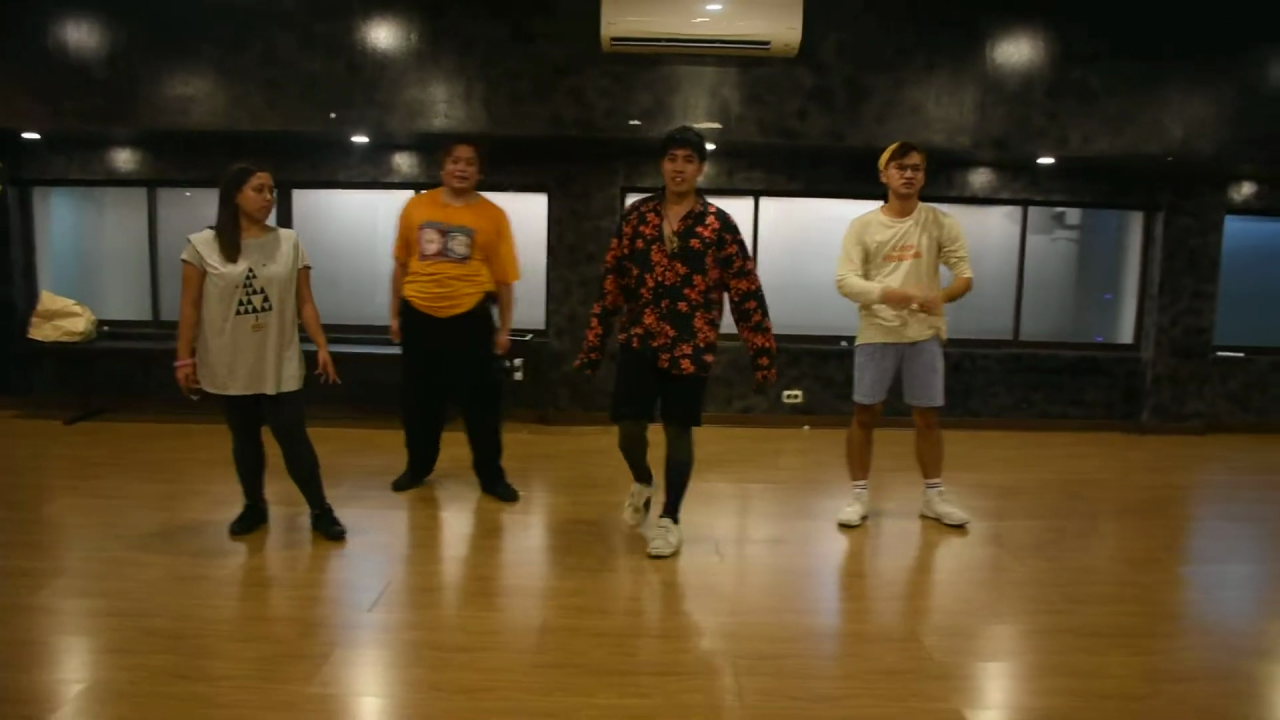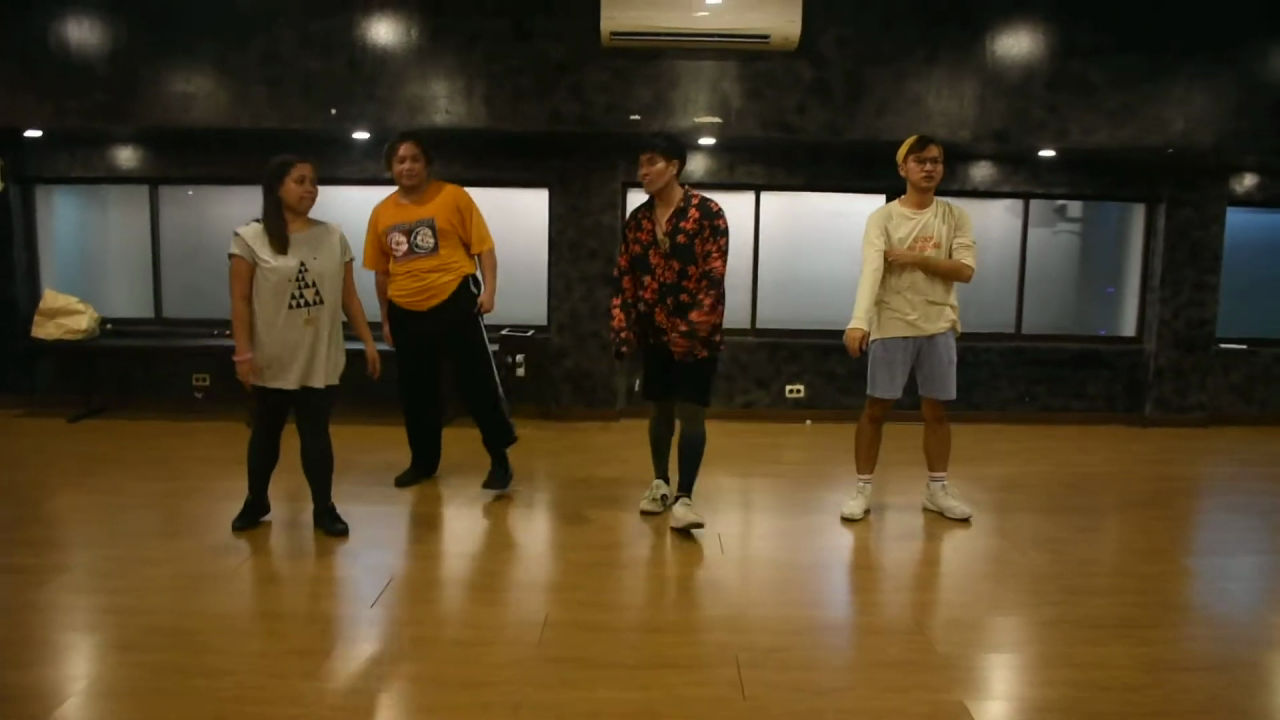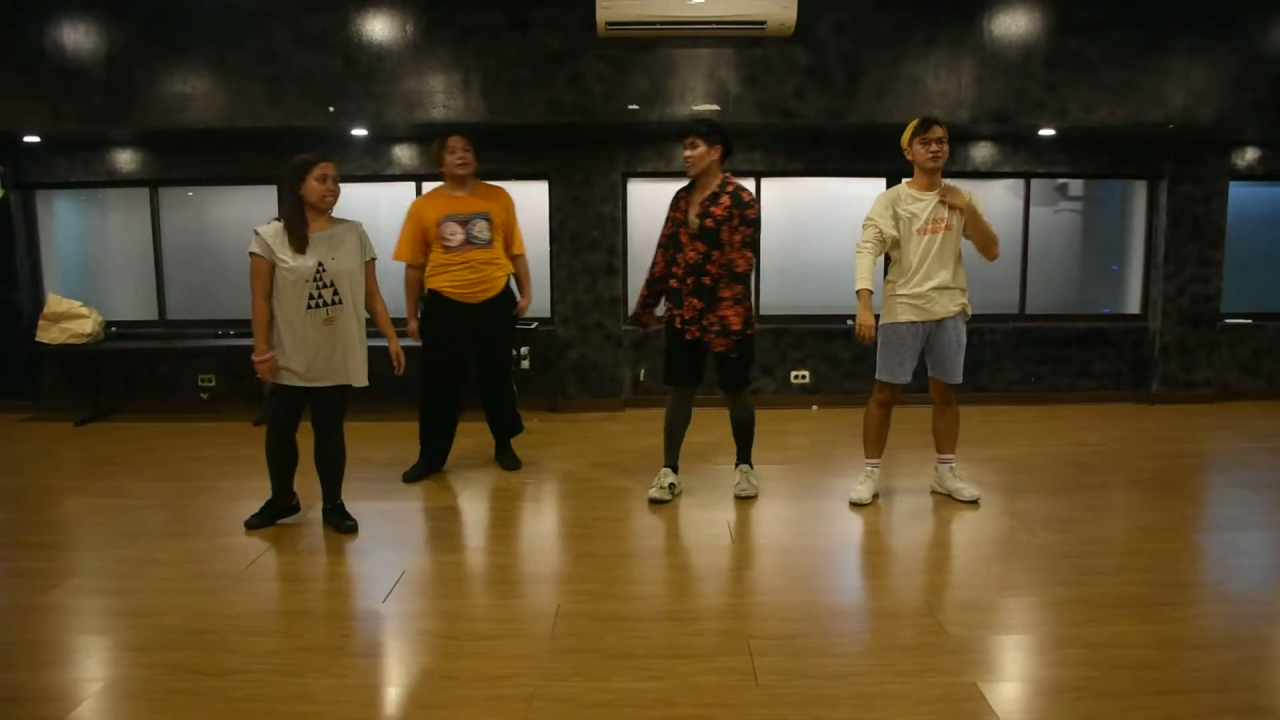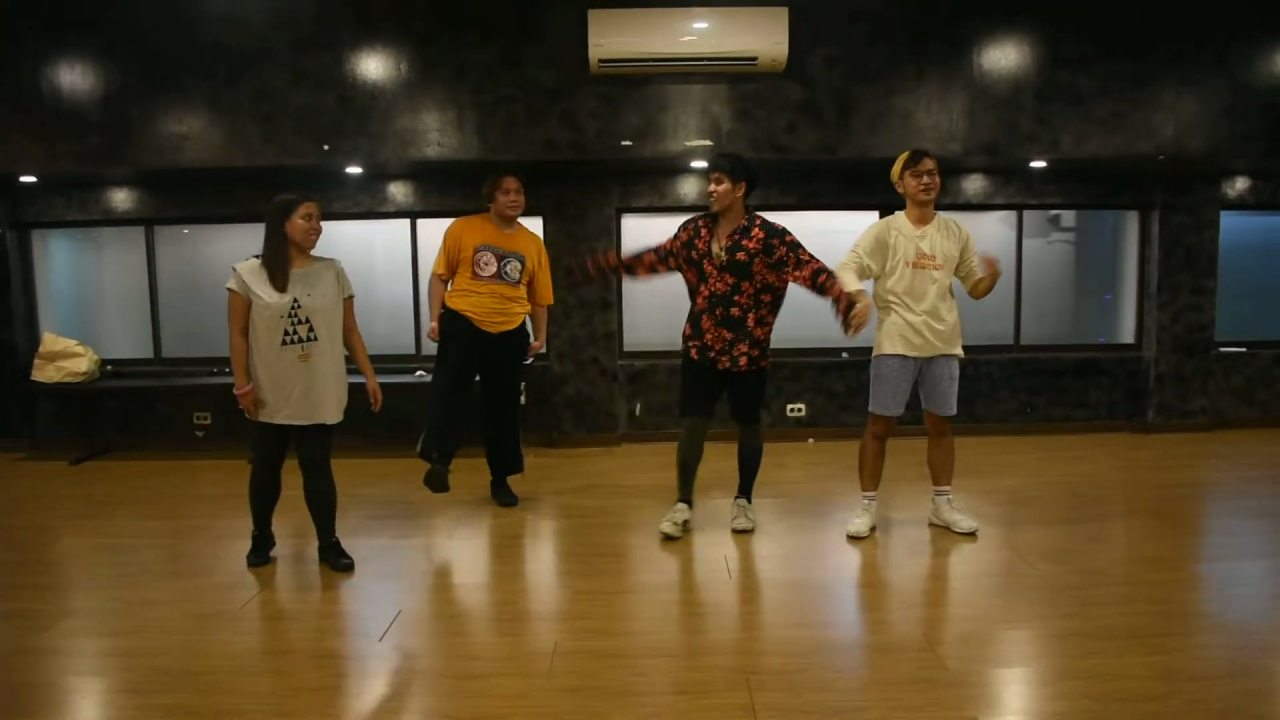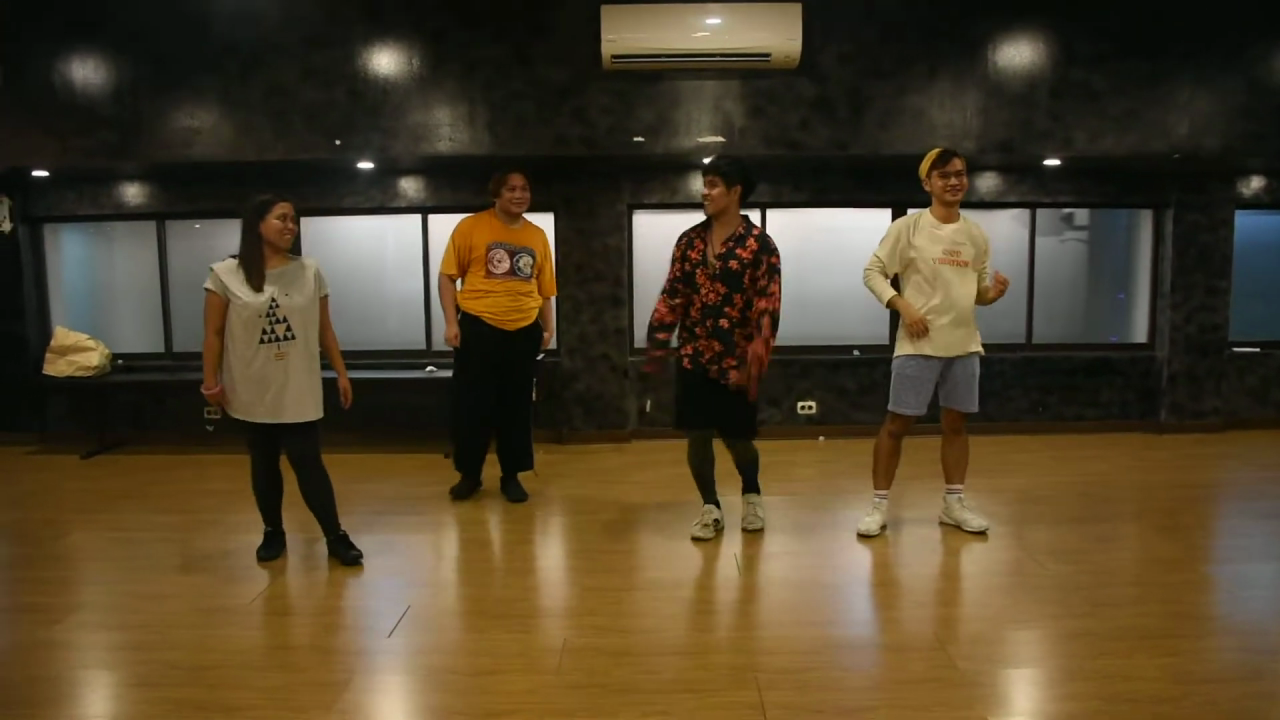
dt=0.5s
person 1, frame 1
left shoulder: (719, 224)
right shoulder: (636, 215)
left elbow: (745, 290)
right elbow: (613, 279)
left wrist: (763, 351)
right wrist: (594, 338)
left hip: (690, 345)
right hip: (638, 340)
left knee: (678, 430)
right knee: (630, 427)
left ankle: (669, 518)
right ankle: (641, 484)
person 1, frame 2
left shoulder: (707, 212)
right shoulder: (637, 220)
left elbow: (714, 276)
right elbow: (624, 278)
left wrist: (695, 326)
right wrist: (621, 326)
left hip: (695, 332)
right hip: (653, 331)
left knee: (690, 413)
right knee: (660, 408)
left ankle: (684, 499)
right ankle: (660, 483)
person 1, frame 3
left shoulder: (740, 201)
right shoulder: (681, 200)
left elbow: (740, 267)
right elbow: (664, 254)
left wrist: (728, 322)
right wrist: (646, 302)
left hip: (724, 319)
right hip: (683, 316)
left knee: (737, 393)
right knee: (679, 393)
left ankle: (744, 466)
right ankle: (669, 472)
person 1, frame 4
left shoulder: (767, 234)
right shoulder: (695, 229)
left elbow: (806, 268)
right elbow: (657, 259)
left wrist: (841, 296)
right wrist: (604, 265)
left hip: (747, 348)
right hip: (700, 346)
left knee: (748, 425)
right knee: (693, 424)
left ankle: (743, 501)
right ankle: (683, 504)
person 1, frame 5
left shoulder: (759, 246)
right shoulder: (689, 240)
left elbow: (769, 308)
right elbow: (671, 293)
left wrist: (756, 358)
right wrist: (656, 341)
left hip: (737, 361)
right hip: (693, 357)
left knee: (737, 437)
right knee: (696, 434)
left ankle: (752, 494)
right ankle: (710, 507)
person 2, frame 1
left shoulder: (940, 223)
right shoulder: (862, 226)
left elbow: (966, 277)
right elbow: (845, 279)
left wrist: (939, 297)
right wrist: (885, 292)
left hip: (925, 334)
right hip: (876, 334)
left knee: (927, 417)
right knee: (865, 415)
left ankle: (934, 496)
right ankle: (859, 496)
person 2, frame 2
left shoulder: (955, 216)
right shoulder: (883, 218)
left elbow: (965, 271)
right elbow: (872, 270)
left wrist: (919, 259)
right wrist: (858, 321)
left hip: (939, 327)
right hip: (892, 326)
left knee: (936, 411)
right knee: (876, 408)
left ankle: (937, 490)
right ankle: (863, 489)
person 2, frame 3
left shoulder: (959, 200)
right shoulder: (892, 200)
left elbow: (992, 251)
right elbow: (866, 251)
left wrist: (968, 208)
right wrist: (864, 305)
left hip: (949, 310)
right hip: (902, 310)
left knee: (945, 392)
right knee: (885, 392)
left ankle: (945, 472)
right ankle: (871, 473)
person 2, frame 4
left shoulder: (956, 233)
right shoulder: (885, 230)
left elbow: (975, 288)
right elbow: (848, 268)
left wrist: (993, 275)
right wrist: (860, 297)
left hip: (942, 345)
right hip: (894, 344)
left knee: (940, 424)
right knee: (879, 425)
left ankle: (942, 504)
right ankle: (868, 506)
person 2, frame 5
left shoulder: (977, 234)
right shoulder: (907, 228)
left elbow: (978, 291)
right elbow: (873, 273)
left wrist: (994, 290)
right wrist: (904, 308)
left hip: (964, 343)
right hip: (918, 344)
left knee: (955, 422)
right knee: (897, 423)
left ankle: (953, 502)
right ankle: (879, 505)
person 3, frame 1
left shoulder: (289, 243)
right shoulder: (203, 245)
left elbow: (304, 302)
right elbow: (190, 306)
left wrist: (322, 347)
right wrist: (185, 357)
left hip: (280, 363)
right hip: (230, 365)
left knee: (292, 435)
right knee: (245, 437)
left ankle: (320, 510)
right ankle: (254, 507)
person 3, frame 2
left shoulder: (333, 236)
right shoulder: (250, 238)
left elbow: (348, 296)
right elbow: (240, 300)
left wrist: (368, 342)
right wrist: (243, 353)
left hip: (320, 358)
right hip: (271, 359)
left knee: (315, 432)
right knee: (265, 432)
left ankle: (324, 507)
right ankle: (256, 501)
person 3, frame 3
left shoulder: (354, 234)
right shoulder: (270, 237)
left elbow: (371, 293)
right elbow: (261, 299)
left wrist: (392, 338)
right wrist: (261, 351)
left hip: (339, 356)
right hip: (289, 358)
left knee: (330, 430)
right knee: (279, 429)
left ankle: (333, 505)
right ankle: (282, 499)
person 3, frame 4
left shoulder: (333, 272)
right shoulder: (248, 274)
left elbow: (349, 331)
right elbow: (238, 334)
left wrist: (369, 375)
right wrist: (243, 385)
left hip: (319, 393)
right hip: (270, 395)
left knee: (317, 467)
right knee: (266, 467)
left ankle: (328, 542)
right ankle: (261, 535)
person 3, frame 5
left shoulder: (309, 271)
right shoulder: (225, 275)
left elbow: (324, 329)
right elbow: (214, 333)
left wrist: (341, 373)
right wrist: (211, 381)
left hip: (299, 390)
right hip: (252, 391)
left knee: (308, 461)
right knee: (263, 462)
left ankle: (335, 536)
right ankle: (273, 532)
person 4, frame 1
left shoulder: (493, 215)
right shoulder: (415, 208)
left elbow: (504, 277)
right elbow: (402, 266)
left wrist: (505, 327)
right wrist: (396, 314)
left hip: (470, 318)
right hip: (419, 317)
left knee: (480, 399)
right knee: (419, 398)
left ankle: (491, 475)
right ankle: (419, 466)
person 4, frame 2
left shoulder: (453, 196)
right shoulder: (381, 212)
left elbow: (483, 246)
right elbow: (381, 271)
left wrist: (489, 289)
right wrist: (386, 319)
left hip: (454, 304)
right hip: (406, 313)
left knee: (478, 380)
right knee: (416, 392)
left ankle: (499, 457)
right ankle: (423, 462)
person 4, frame 3
left shoulder: (499, 198)
right shoulder: (424, 206)
left elbow: (516, 251)
right elbow: (414, 264)
left wrist: (526, 292)
right wrist: (413, 314)
left hip: (495, 302)
right hip: (445, 305)
left knee: (497, 376)
right knee: (439, 383)
left ankle: (504, 444)
right ankle: (431, 457)
person 4, frame 4
left shoulder: (533, 243)
right shoulder: (463, 229)
left elbow: (539, 297)
right elbow: (440, 276)
left wrist: (540, 336)
right wrist: (434, 317)
left hip: (509, 335)
right hip: (462, 325)
left knee: (503, 408)
right knee: (448, 393)
left ankle: (501, 480)
right ankle: (438, 461)
person 4, frame 5
left shoulder: (537, 236)
right shoulder: (470, 228)
left elbow: (544, 289)
right elbow: (447, 277)
left wrist: (548, 329)
right wrist: (451, 322)
left hip: (523, 331)
right hip: (477, 328)
left knee: (516, 405)
right knee: (470, 402)
left ankle: (511, 475)
right ankle: (469, 474)
